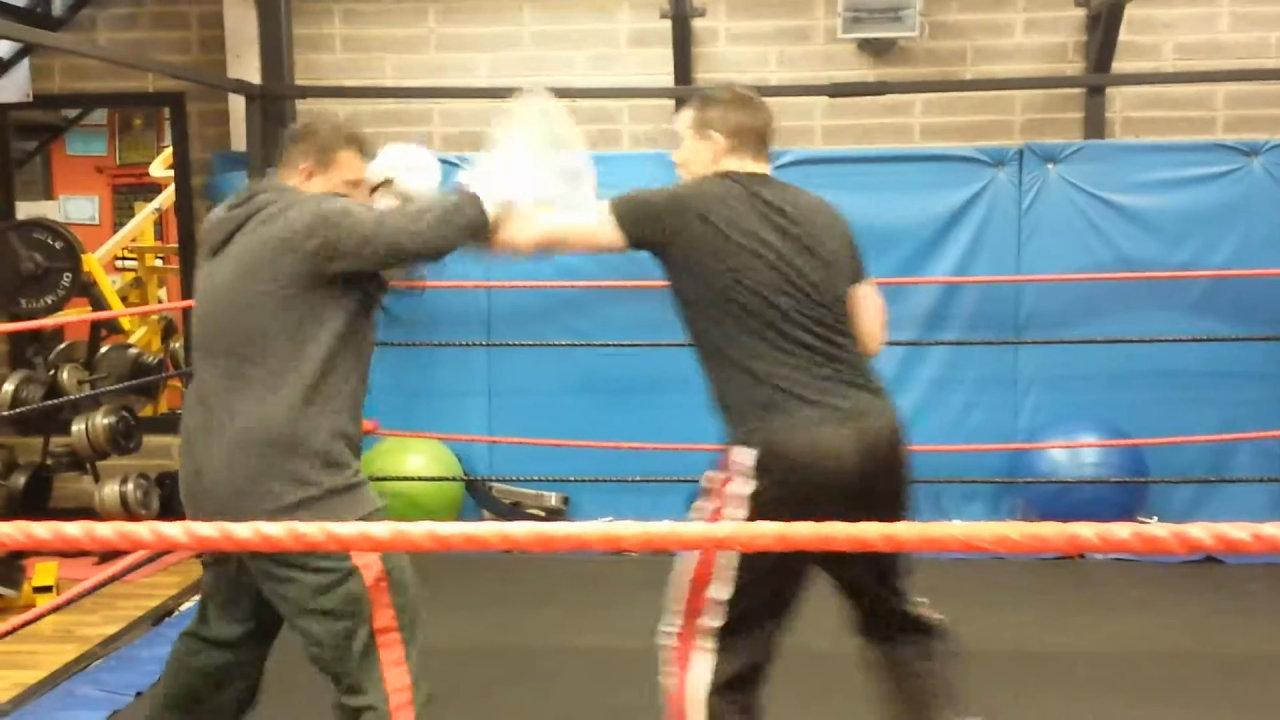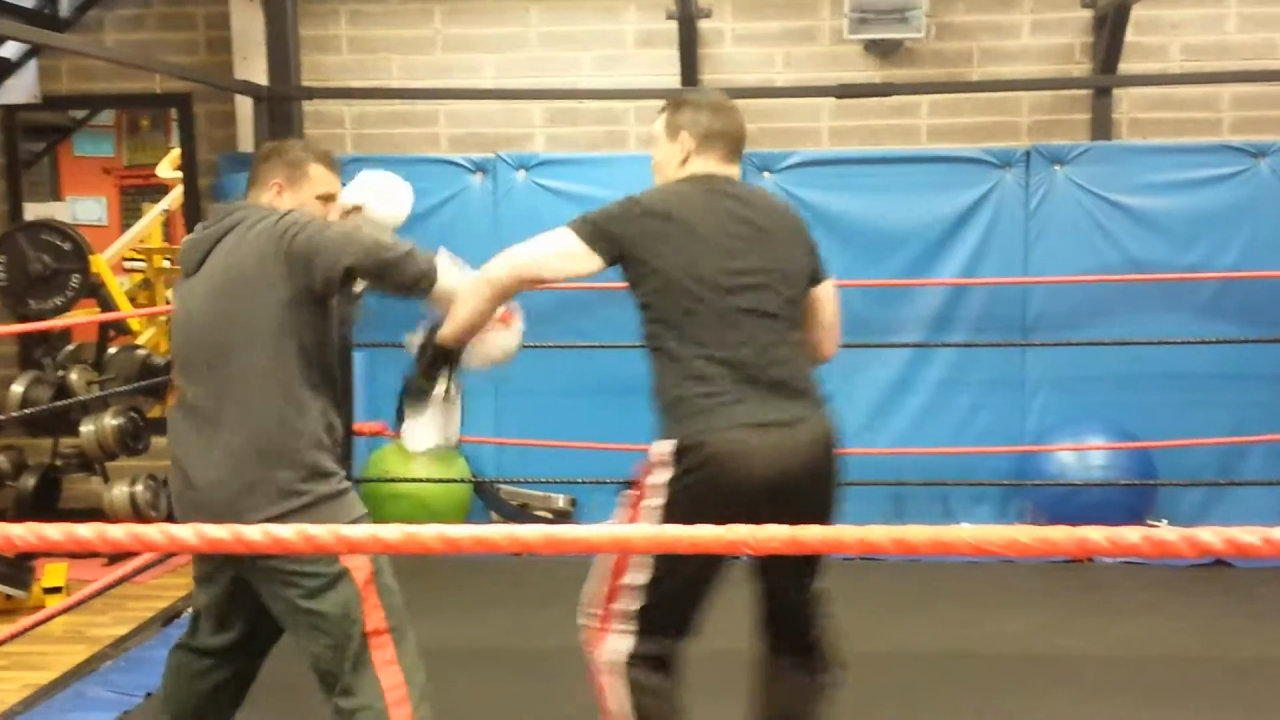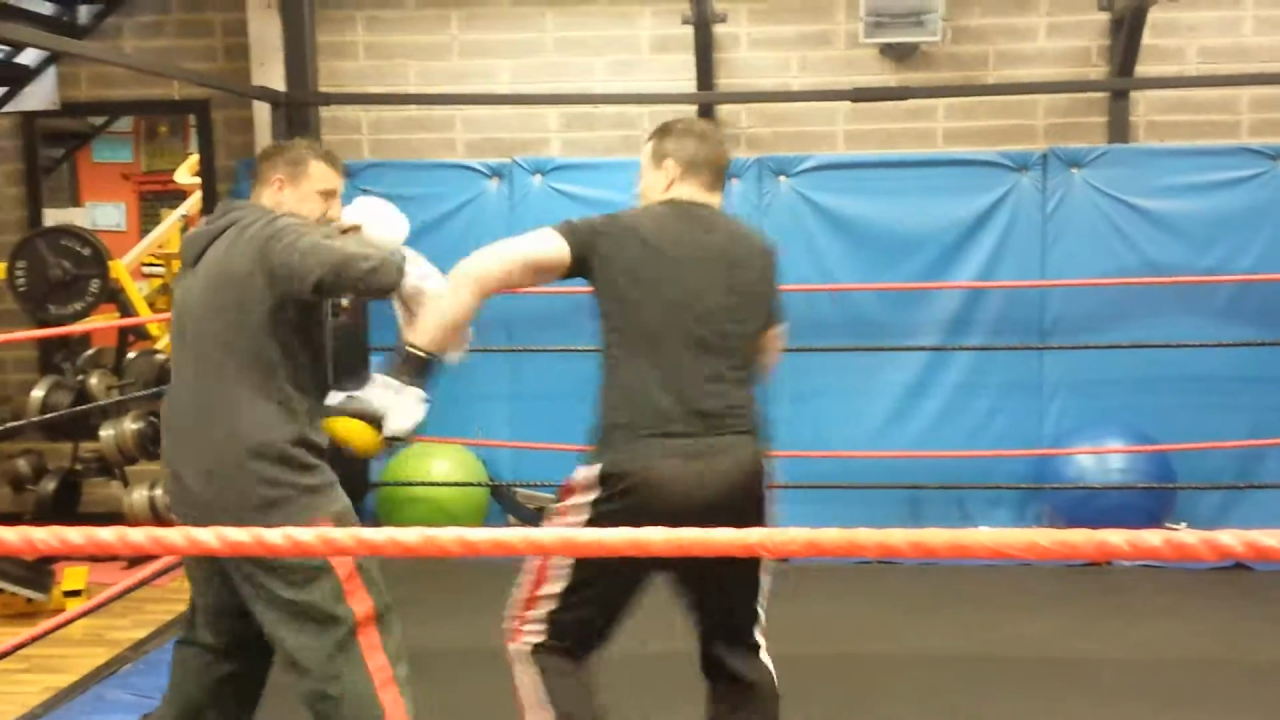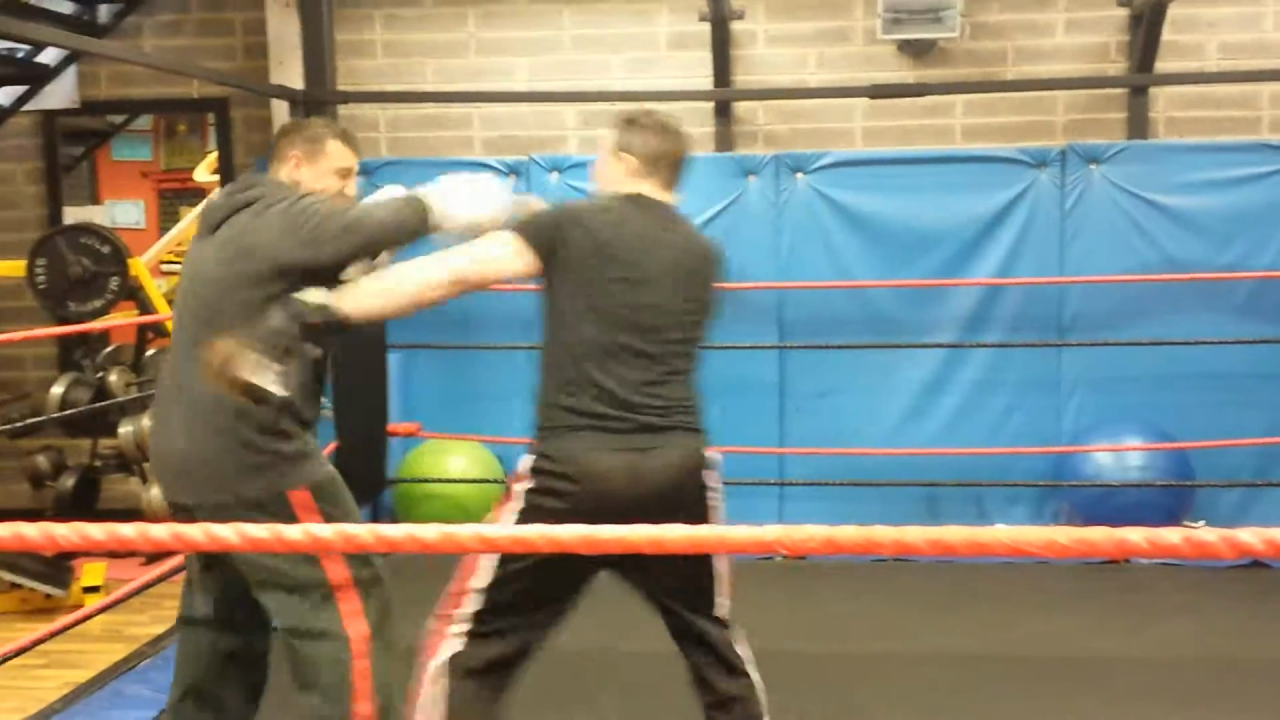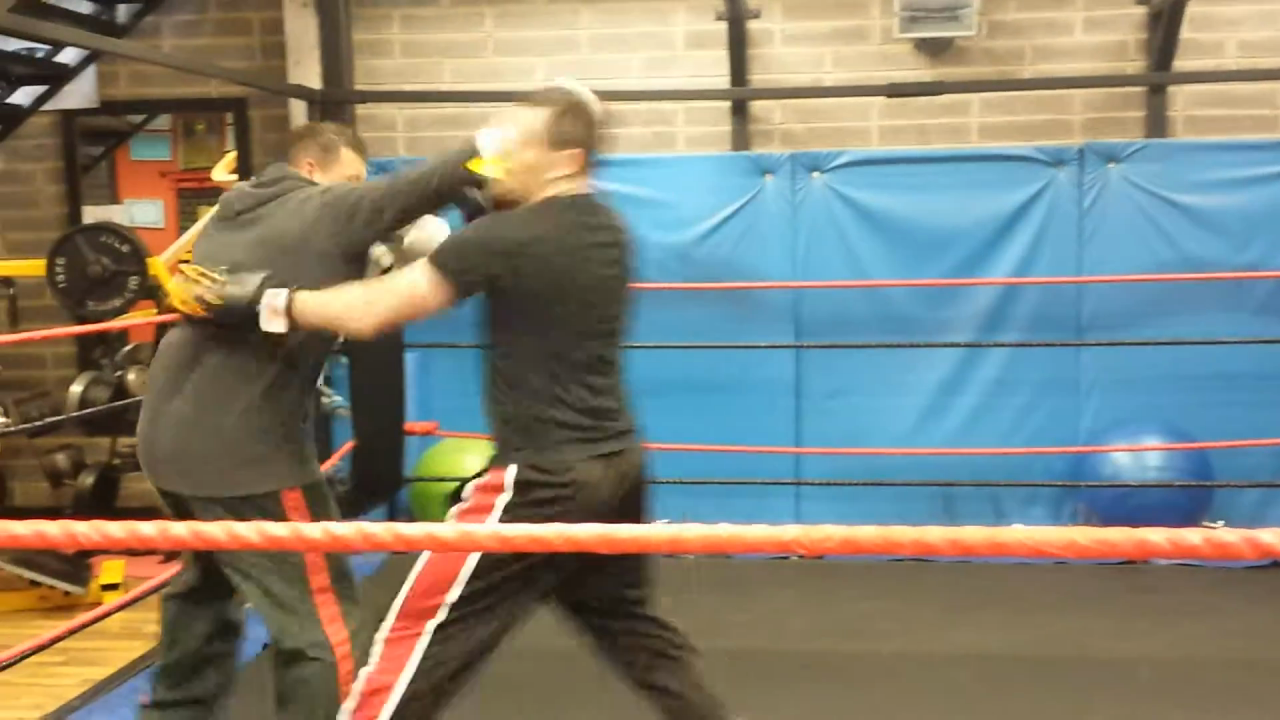
dt=0.1s
person 1, frame 1
left shoulder: (681, 210)
right shoulder: (823, 218)
left elbow: (534, 230)
left hip: (782, 457)
right hip: (873, 432)
left knee: (707, 645)
right knee: (893, 614)
person 1, frame 2
left shoulder: (644, 217)
right shoulder: (788, 222)
left elbow: (507, 274)
left wrist: (438, 346)
left hip: (707, 452)
right hip: (805, 438)
left knee: (627, 639)
right knee: (794, 625)
person 1, frame 3
left shoulder: (619, 233)
right shoulder: (758, 254)
left elbow: (483, 270)
left hip: (635, 476)
right hip: (735, 467)
left knee: (544, 642)
right knee: (738, 649)
person 1, frame 4
left shoulder: (579, 225)
right shoulder: (702, 257)
left elbow: (449, 274)
left wrist: (321, 308)
left hip: (574, 471)
right hip: (675, 466)
left knee: (468, 648)
right knee: (714, 642)
person 1, frame 5
left shoulder: (502, 241)
right shoulder: (607, 230)
left elbow: (371, 313)
left wrist: (265, 299)
left hip: (541, 479)
right hip: (616, 466)
left knee: (416, 640)
right knee: (642, 633)
person 2, frame 1
left shoulder: (237, 231)
right shoulder: (314, 222)
right elbow: (419, 232)
left wrist: (390, 206)
left hip: (221, 482)
right hip: (299, 488)
left knee: (224, 633)
right knee: (377, 663)
person 2, frame 2
left shoulder: (209, 255)
right shoulder: (285, 234)
right elbow: (380, 258)
left wrist: (351, 230)
right wrist: (436, 275)
left hip: (212, 493)
right hip: (290, 496)
left knee: (218, 643)
right knee: (374, 662)
person 2, frame 3
left shoulder: (212, 252)
right shoulder: (275, 237)
right elbow: (340, 269)
left wrist: (350, 238)
right wrist: (403, 273)
left hip: (204, 489)
right hip: (272, 491)
left knee: (221, 639)
right knee: (356, 649)
person 2, frame 4
left shoulder: (229, 221)
right shoulder: (292, 216)
right elbow: (365, 231)
left wrist: (386, 215)
right wrist: (432, 205)
left hip: (188, 455)
right hip: (255, 456)
left knee: (221, 612)
right knee: (342, 602)
person 2, frame 5
left shoulder: (231, 219)
right shoulder: (326, 214)
right elbow: (411, 189)
right wrist: (487, 154)
left hip: (169, 440)
right hip: (250, 455)
left knee: (205, 580)
right knee: (314, 612)
